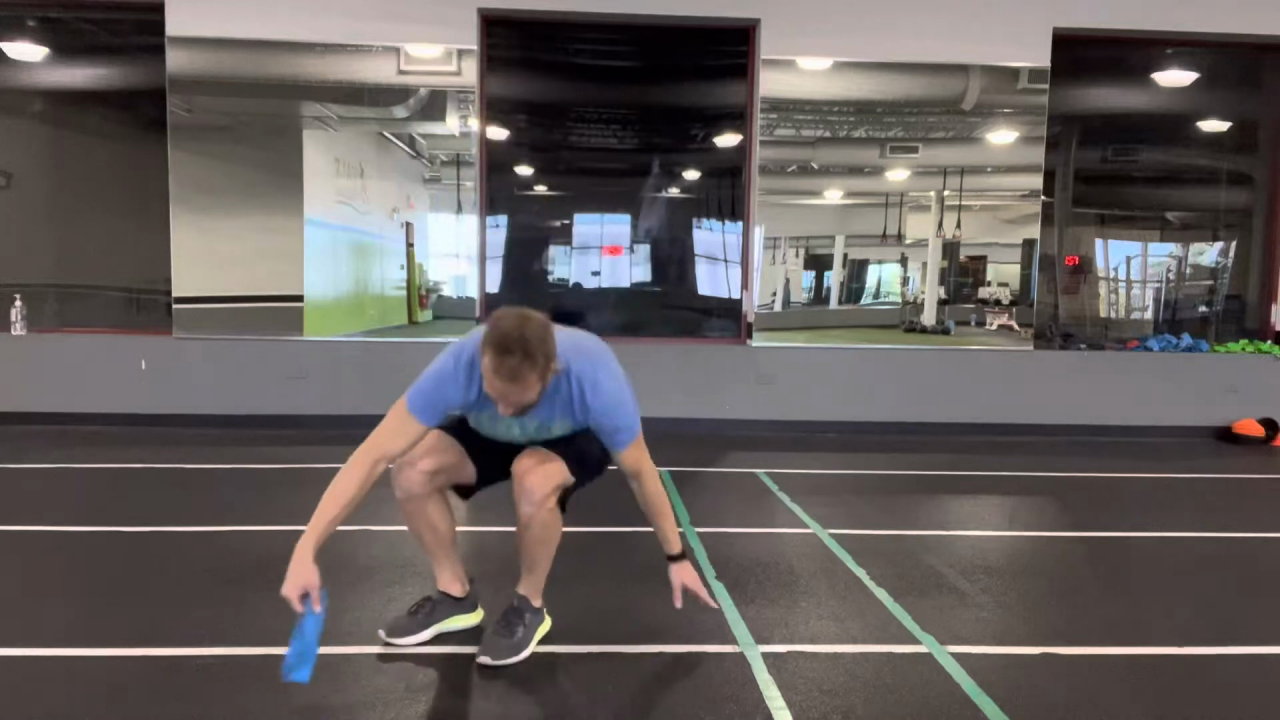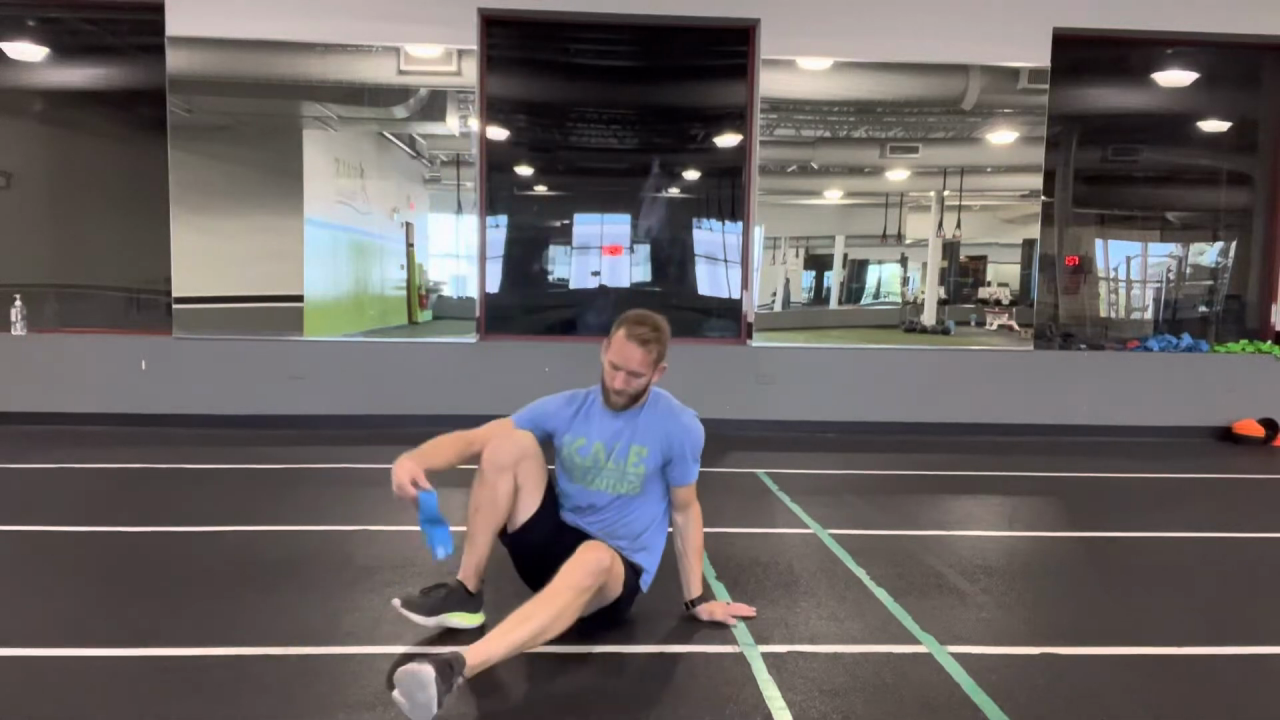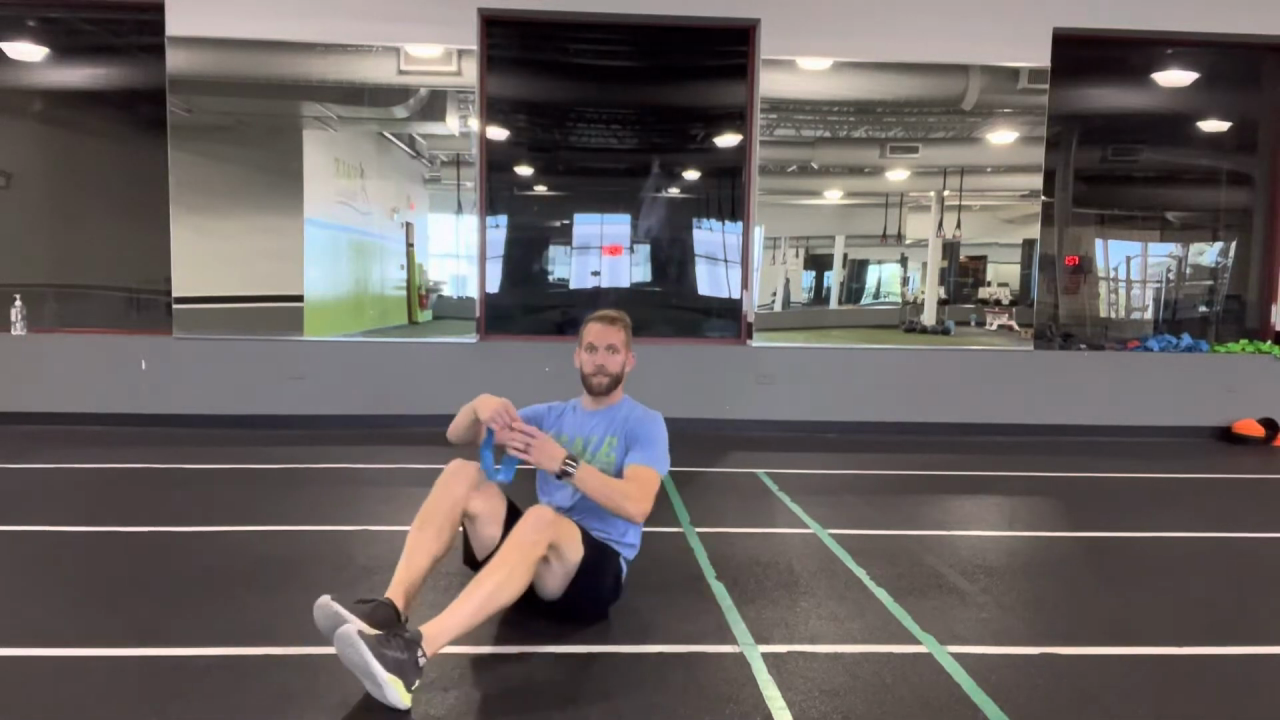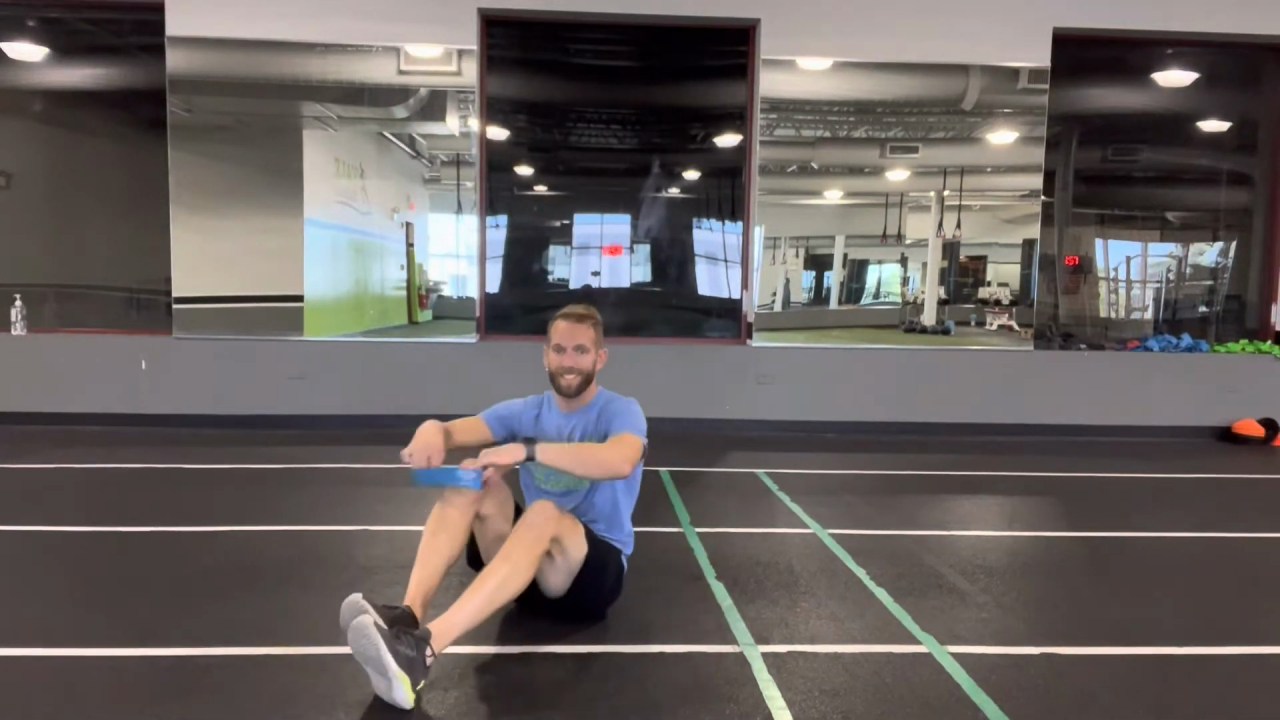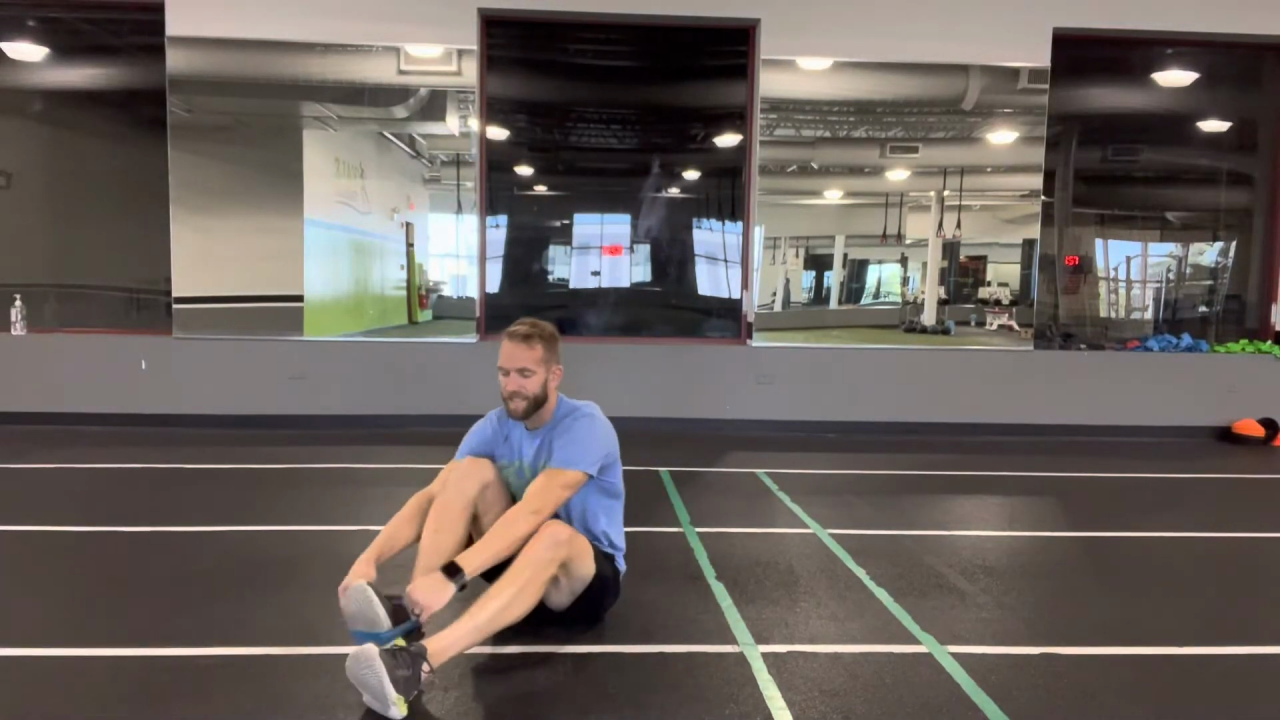
dt=0.7s
person 1, frame 1
left shoulder: (597, 385)
right shoulder: (461, 364)
left elbow: (639, 470)
right elbow: (373, 453)
left wrist: (676, 556)
right wrist: (305, 551)
left hip: (576, 441)
right hip: (496, 439)
left knee: (532, 478)
right knee: (413, 471)
left ankle: (529, 608)
right ankle: (455, 596)
person 1, frame 2
left shoulder: (680, 428)
right shoulder: (566, 408)
left elbow: (685, 511)
right elbow: (474, 439)
left wrist: (696, 600)
right wrist: (411, 460)
left hip: (617, 574)
right hip: (555, 544)
left knee: (592, 560)
right knee: (514, 446)
left ankle: (452, 669)
right ankle: (466, 593)
person 1, frame 3
left shoulder: (645, 424)
right shoulder: (551, 416)
left elbow: (636, 506)
right elbow: (459, 435)
left wrist: (564, 464)
right wrist: (479, 406)
left hip: (597, 568)
right hip: (532, 557)
left knee: (541, 519)
right knee: (463, 474)
left ankle: (414, 651)
right ankle: (389, 610)
person 1, frame 4
left shoulder: (620, 411)
right shoulder: (525, 411)
left elbow: (619, 462)
right elbow: (452, 434)
left wrist: (529, 449)
right wrist: (431, 432)
left hip: (594, 569)
right hip: (528, 561)
left knee: (543, 513)
left ankle: (423, 648)
right ankle: (408, 615)
person 1, frame 5
left shoulder: (584, 426)
right shoulder: (494, 427)
left elbow: (534, 511)
right elbow: (432, 497)
left wrist: (452, 577)
right wrist: (371, 558)
left hip: (591, 573)
right hip: (523, 560)
left knee: (554, 535)
right knee: (471, 471)
left ankle: (418, 663)
right ankle: (409, 620)
